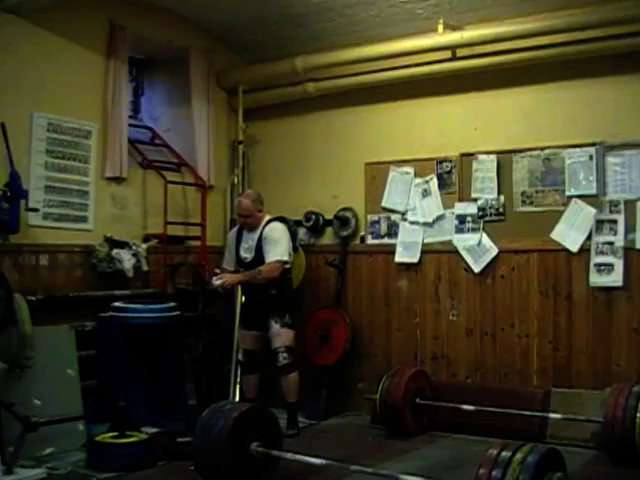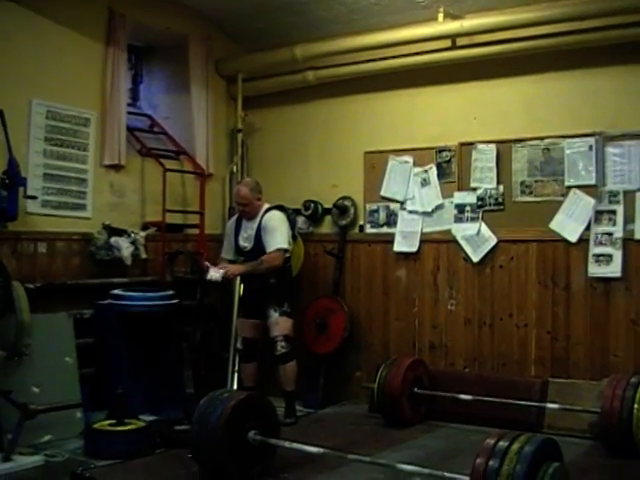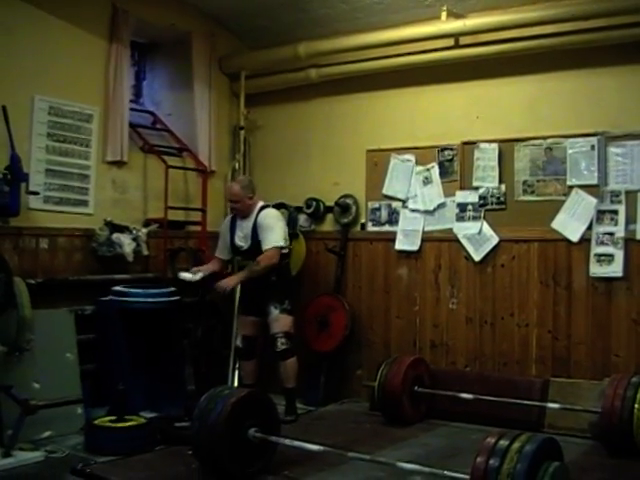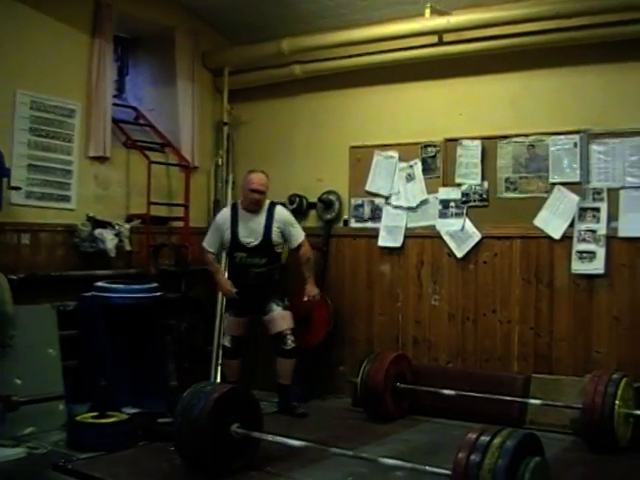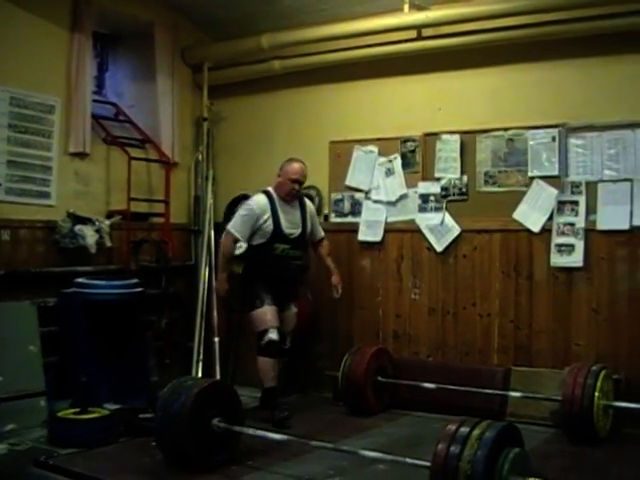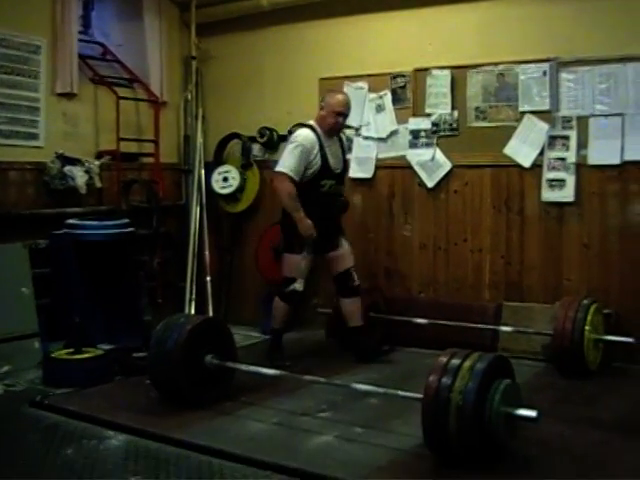
dt=0.5s
person 1, frame 1
left shoulder: (275, 230)
right shoulder: (235, 234)
left elbow: (273, 269)
right elbow: (229, 268)
left wrist: (238, 277)
right wrist: (223, 278)
left hip: (277, 302)
right hip: (251, 302)
left knee: (284, 358)
right knee: (247, 359)
left ankle: (292, 418)
person 1, frame 2
left shoulder: (274, 218)
right shoulder: (234, 223)
left elbow: (276, 259)
right elbow: (227, 258)
left wrist: (241, 269)
right wrist: (221, 270)
left hip: (276, 291)
right hip: (250, 291)
left knee: (281, 347)
right knee: (245, 348)
left ankle: (290, 406)
person 1, frame 3
left shoulder: (268, 216)
right shoulder: (229, 223)
left elbow: (272, 257)
right elbow: (221, 259)
left wrist: (236, 277)
right wrist: (201, 270)
left hip: (275, 288)
right hip: (250, 291)
left knee: (283, 344)
right knee: (245, 345)
left ankle: (290, 404)
person 1, frame 4
left shoulder: (279, 214)
right shoulder: (225, 216)
left elbow: (303, 248)
right elbow: (209, 252)
left wrist: (310, 282)
right wrist: (221, 278)
left hip: (271, 289)
right hip: (239, 289)
left knee: (286, 340)
right knee: (231, 343)
left ankle: (285, 400)
person 1, frame 5
left shoulder: (306, 207)
right shoulder: (258, 204)
left elbow: (319, 242)
right elbow: (229, 239)
left wrist: (333, 271)
right wrist: (222, 275)
left hip: (288, 283)
right hip: (260, 282)
left knee: (281, 343)
right knee: (270, 339)
left ankle: (269, 394)
right ankle: (272, 403)
person 1, frame 6
left shoulder: (338, 140)
right shoulder: (304, 139)
right elbow: (282, 180)
right wrist: (299, 218)
left hip: (329, 222)
right hip: (305, 223)
left knee: (349, 281)
right knee: (293, 286)
left ankle: (362, 344)
right ankle: (274, 346)
